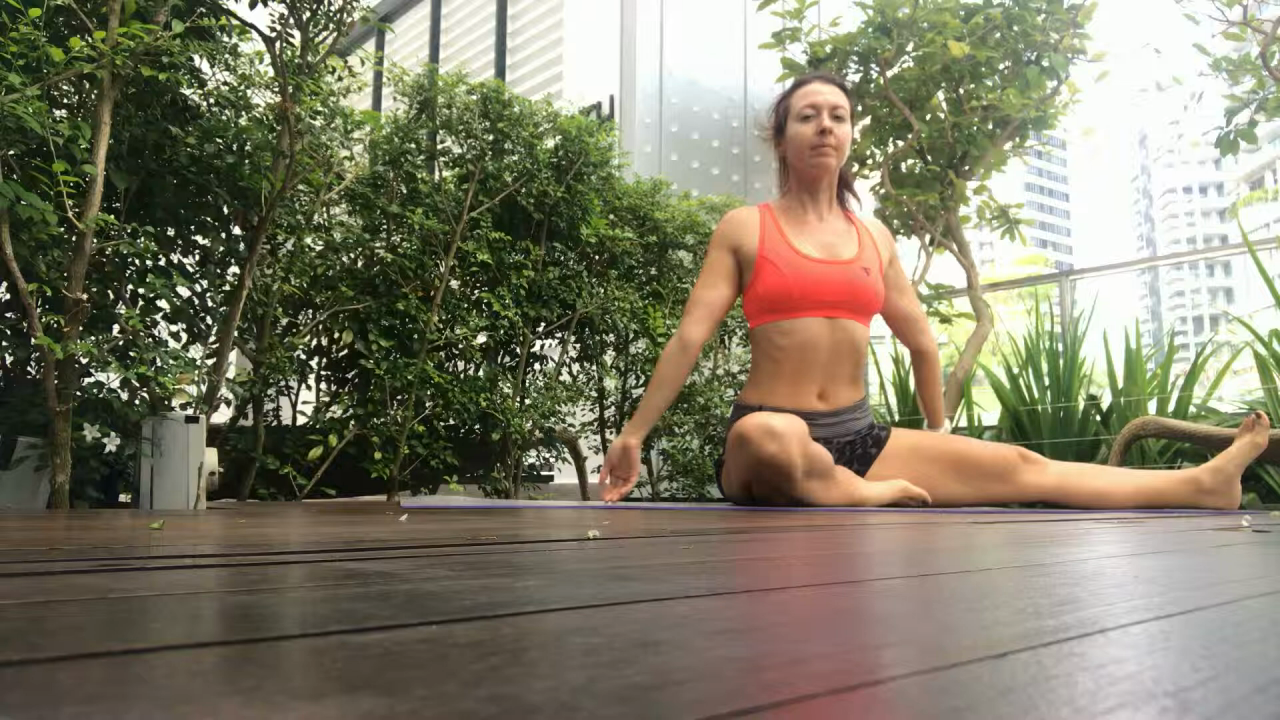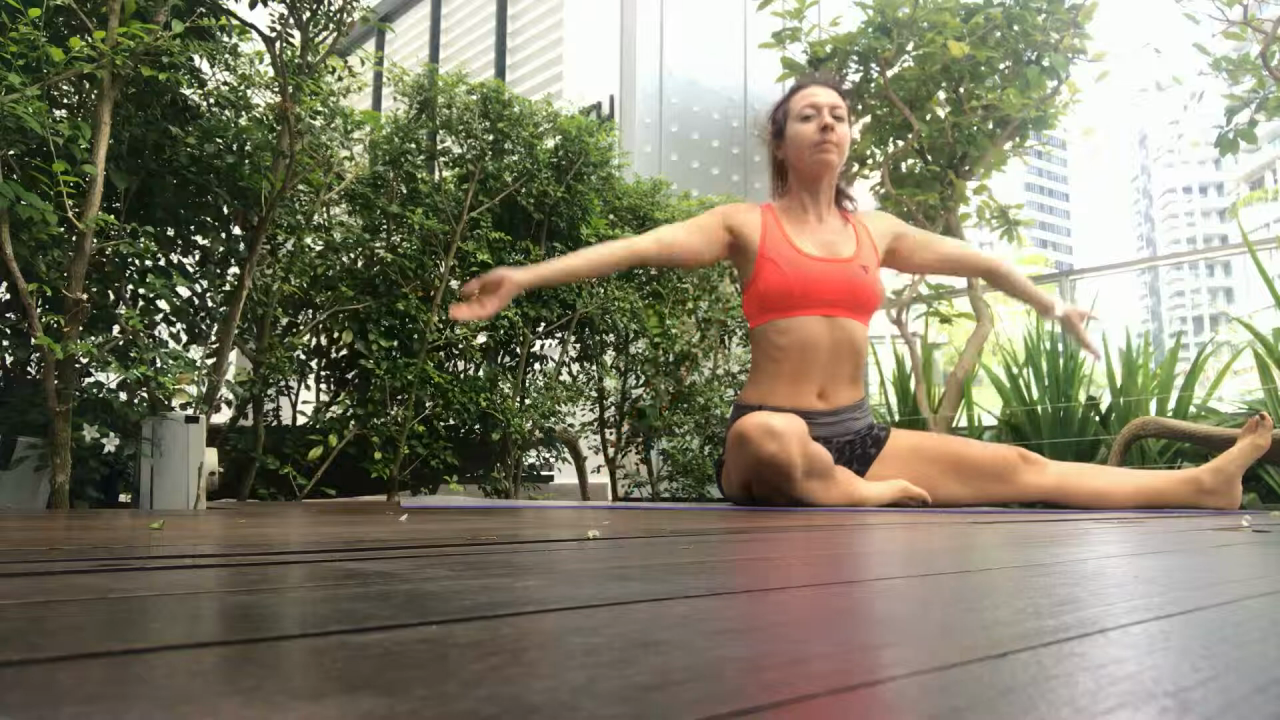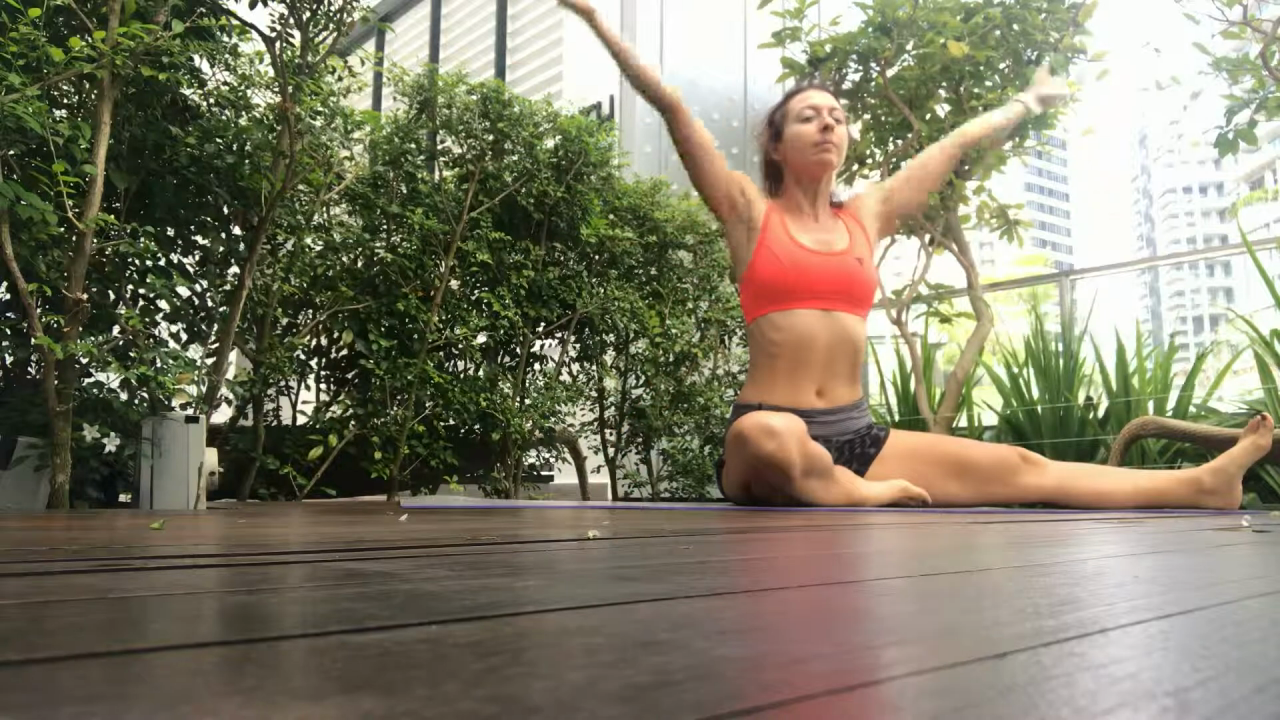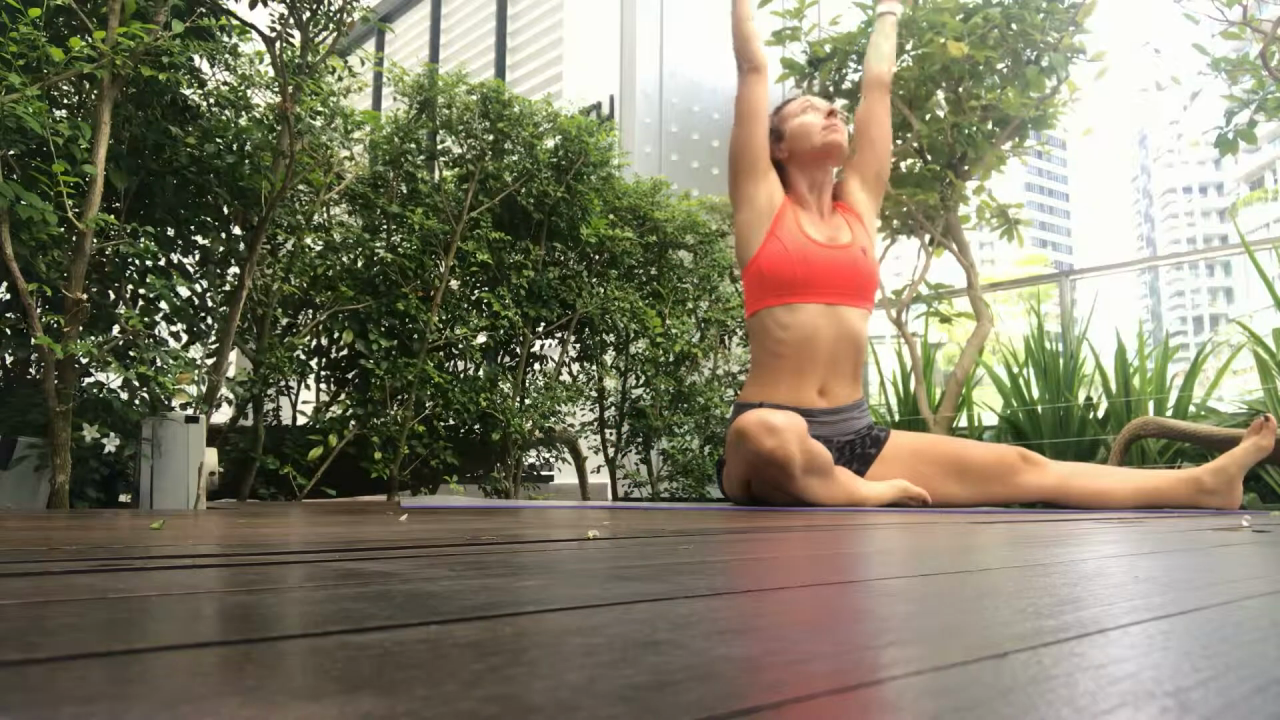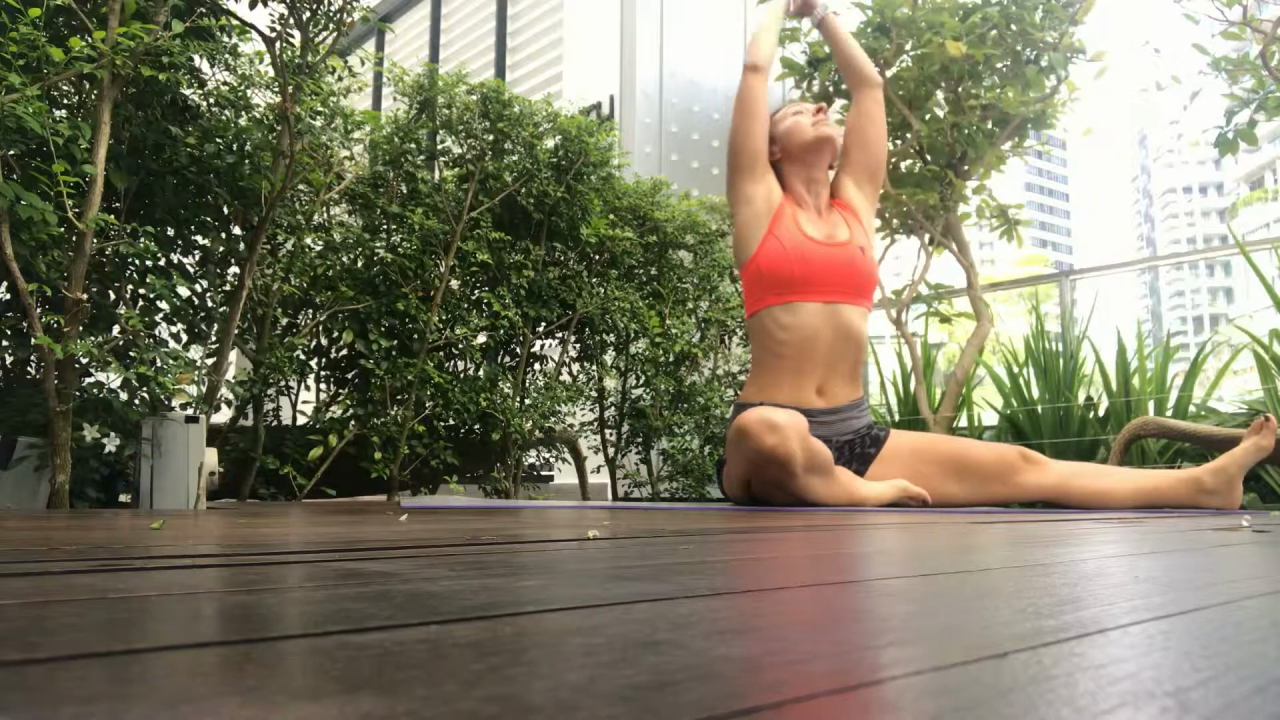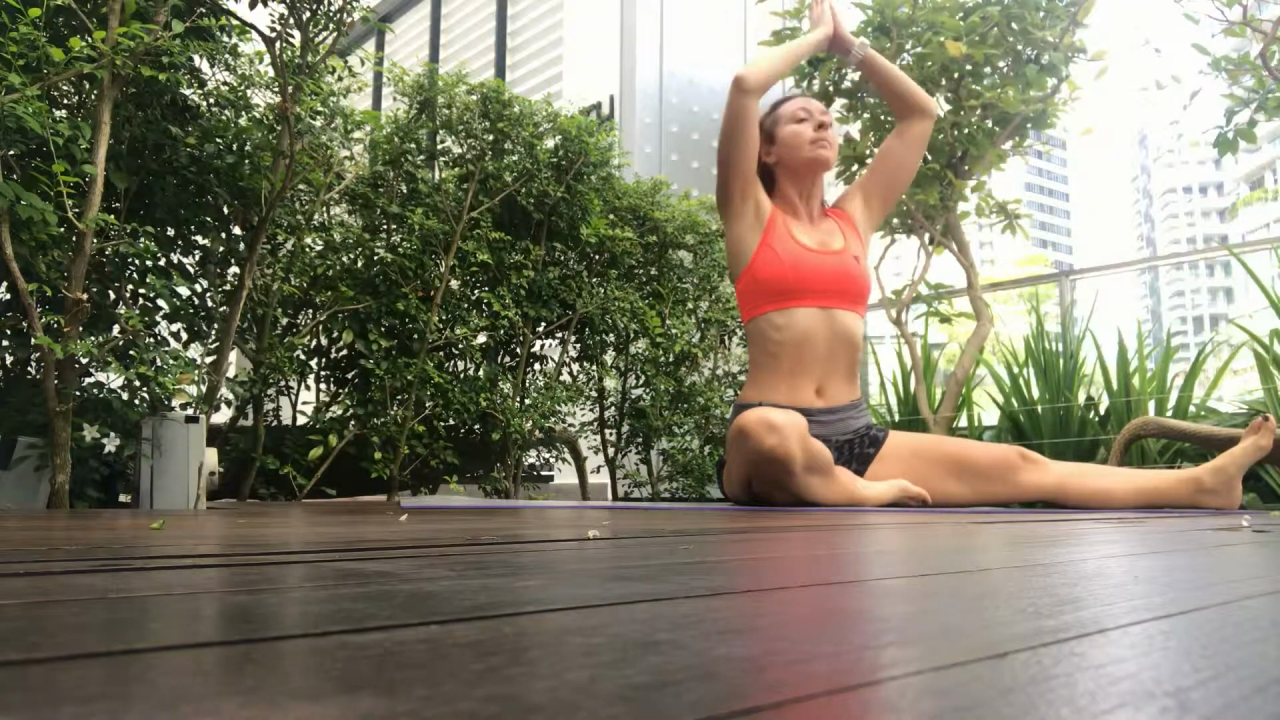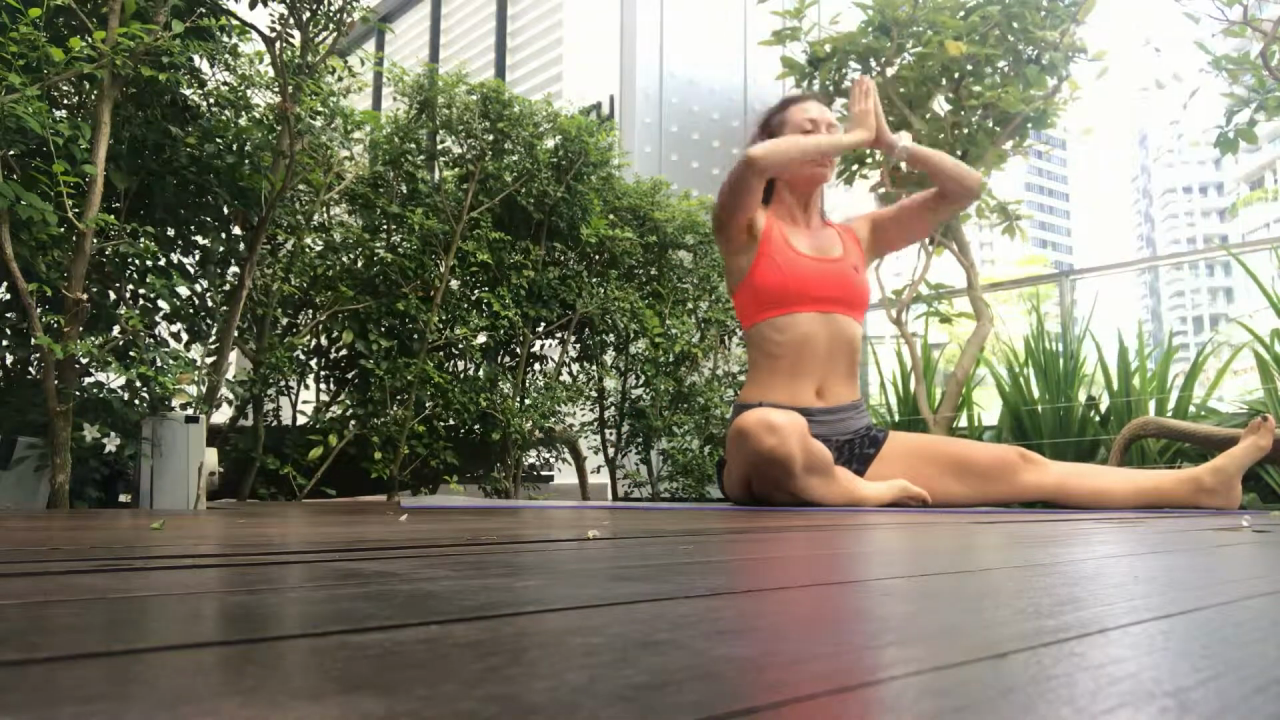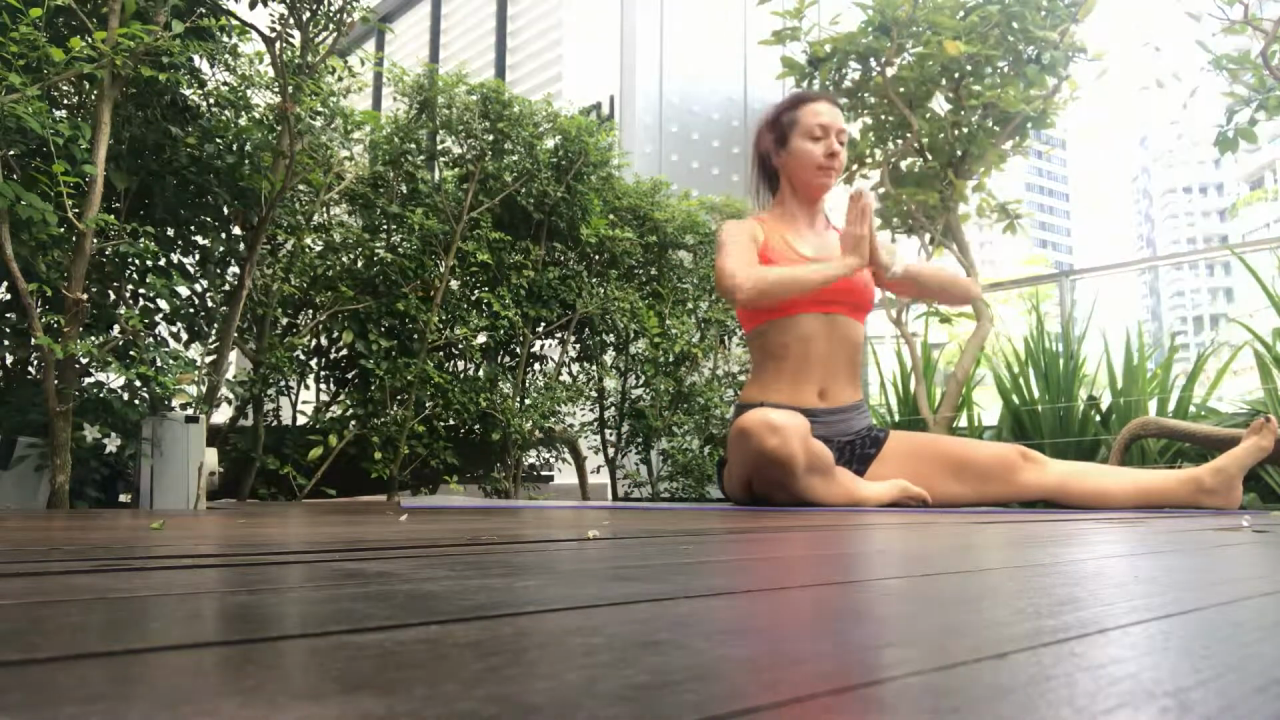
dt=0.4s
person 1, frame 1
left shoulder: (873, 238)
right shoulder: (744, 228)
left elbow: (919, 342)
right elbow: (690, 336)
left wrist: (936, 429)
right wrist: (633, 435)
left hip: (859, 433)
right hip: (767, 439)
left knee: (1020, 466)
right knee: (766, 437)
left ankle: (1199, 485)
right ankle: (867, 498)
person 1, frame 2
left shoulder: (875, 230)
right shoulder: (747, 224)
left elbow: (972, 260)
right elbow: (634, 247)
left wrist: (1048, 302)
right wrist: (529, 275)
left hip: (860, 434)
right hip: (767, 444)
left knee: (1019, 464)
right knee: (771, 435)
left ankle: (1196, 485)
right ankle: (867, 500)
person 1, frame 3
left shoulder: (867, 217)
right shoulder: (751, 215)
left elbow: (953, 144)
right elbow: (673, 107)
left wrist: (1027, 101)
left hip: (859, 436)
right hip: (773, 440)
left knee: (1015, 466)
right knee: (770, 440)
right ankle: (869, 498)
person 1, frame 4
left shoulder: (858, 207)
right shoulder: (762, 205)
left elbow: (877, 85)
right elbow: (753, 71)
left hip: (854, 436)
right hip: (768, 446)
left knee: (1024, 468)
right knee: (766, 433)
right ankle: (860, 497)
person 1, frame 5
left shoulder: (855, 206)
right shoulder: (760, 204)
left elbow: (868, 84)
right elbow: (755, 69)
left hip: (853, 435)
right hip: (770, 445)
left knee: (1023, 467)
right knee: (767, 431)
right ankle: (859, 496)
person 1, frame 6
left shoulder: (853, 220)
right shoulder: (751, 216)
left elbow: (921, 114)
right elbow: (743, 87)
left wrist: (851, 48)
left hip: (852, 436)
right hip: (772, 445)
left knee: (1022, 467)
right knee: (768, 432)
right ankle: (864, 494)
person 1, frame 7
left shoulder: (858, 235)
right shoulder: (746, 229)
left elbow: (968, 186)
right elbow: (755, 159)
left wrist: (887, 138)
right wrist: (856, 134)
left hip: (853, 436)
right hip: (771, 445)
left knee: (1021, 466)
right knee: (768, 435)
left ankle: (1198, 486)
right ankle: (864, 496)
person 1, frame 8
left shoulder: (857, 241)
right shoulder: (744, 234)
left elbow: (965, 292)
right elbow: (741, 287)
left wrist: (883, 264)
right wrist: (844, 267)
left hip: (854, 436)
right hip: (771, 444)
left knee: (1021, 465)
right knee: (767, 432)
left ankle: (1201, 485)
right ankle: (865, 497)
